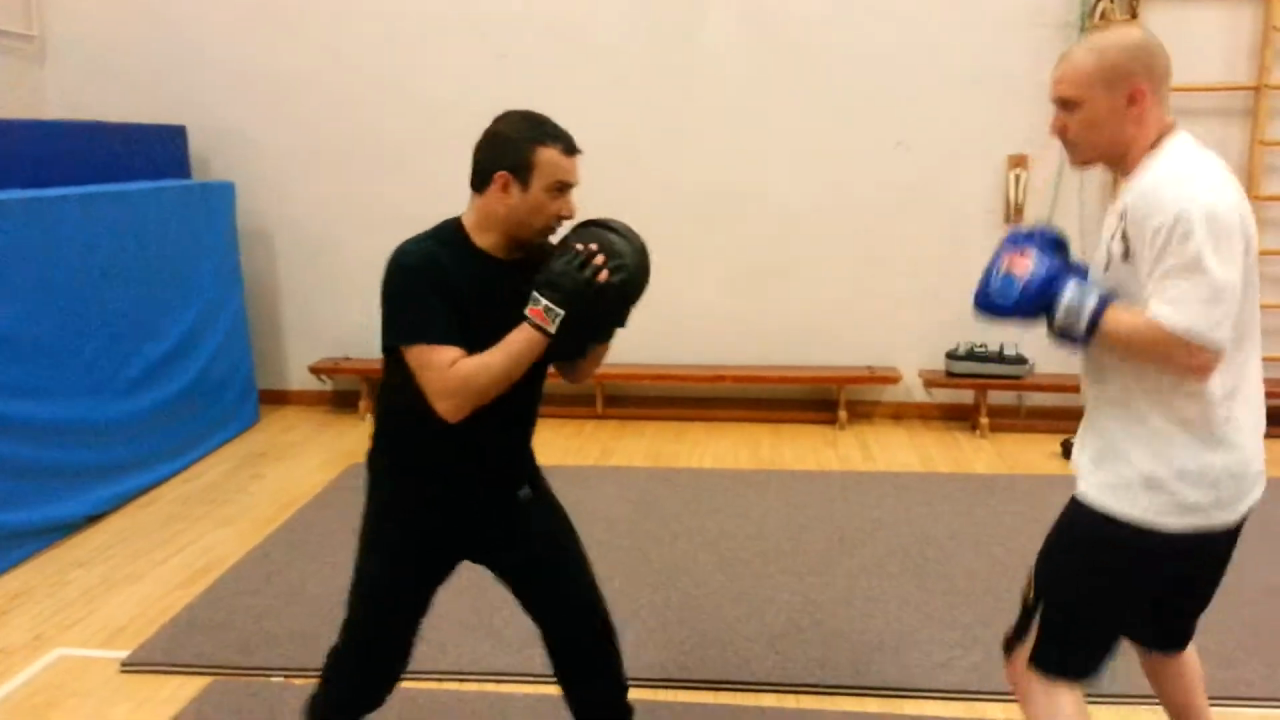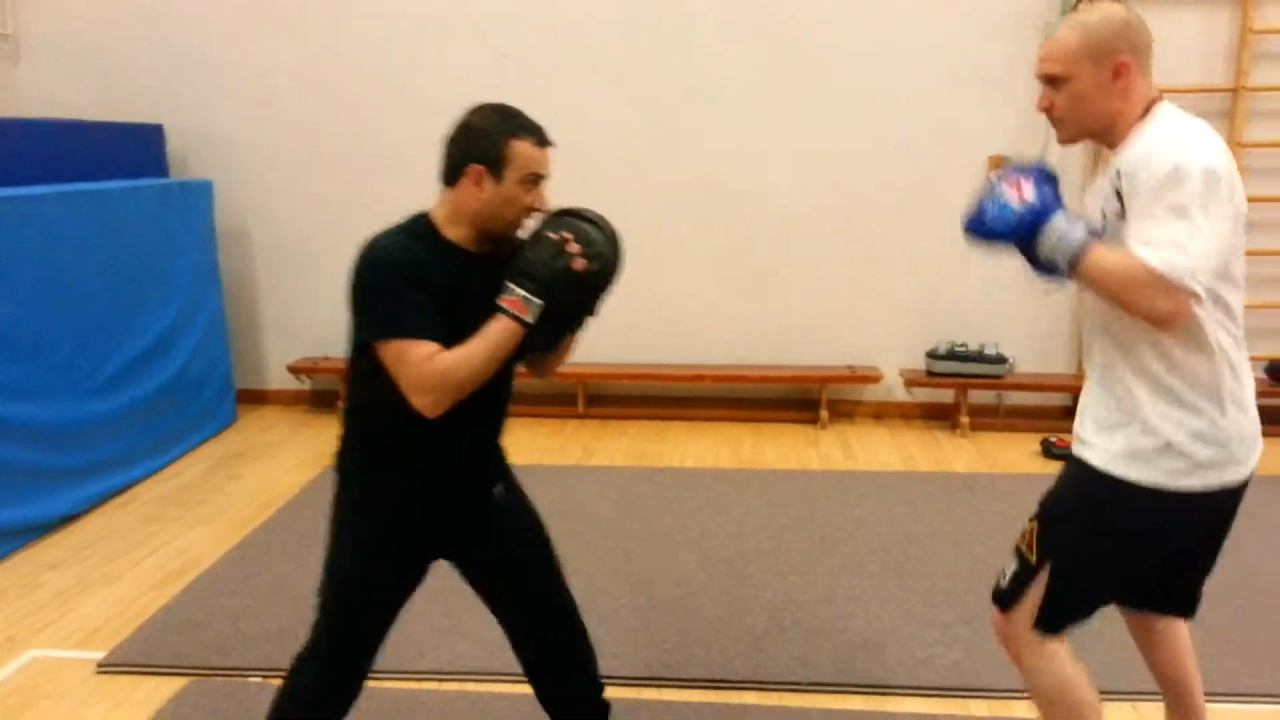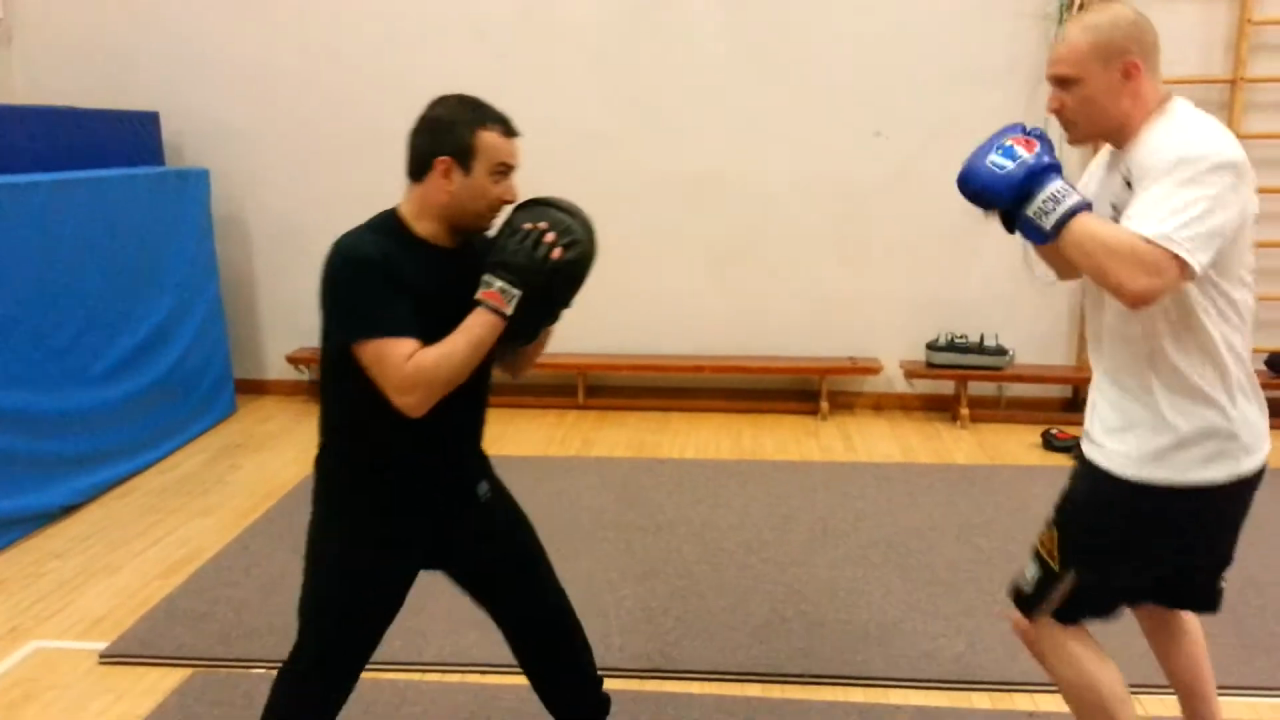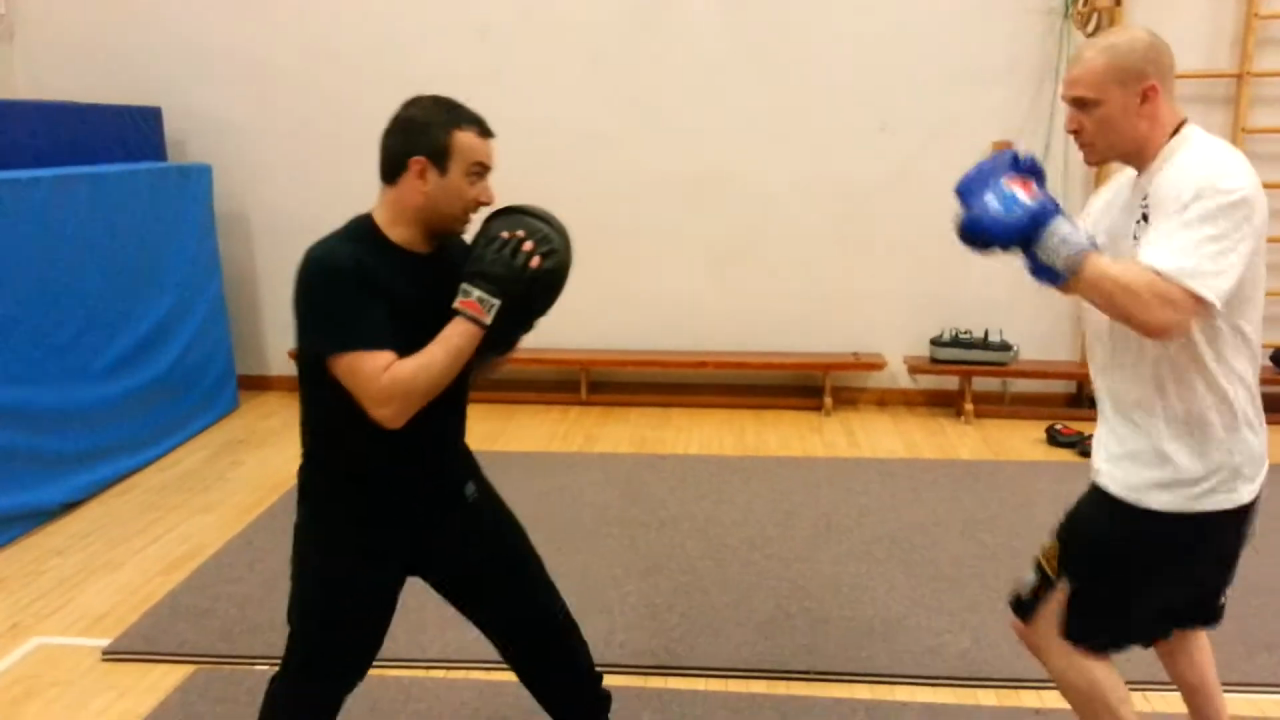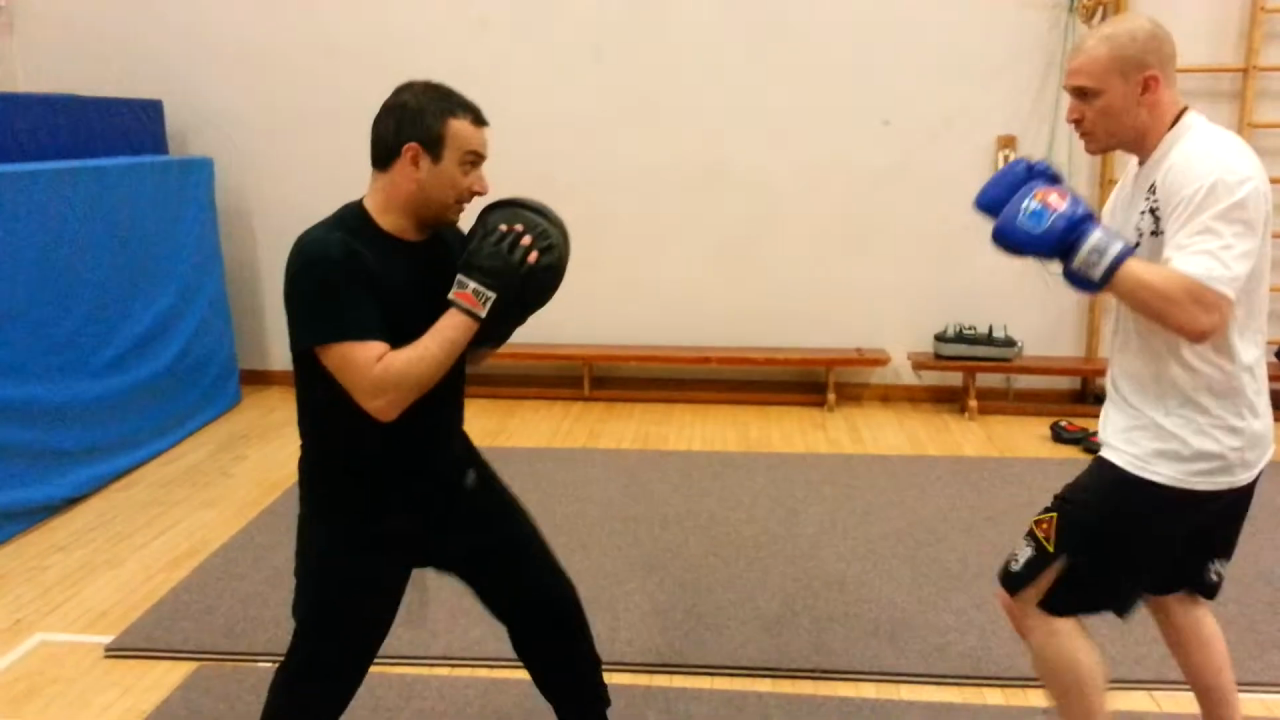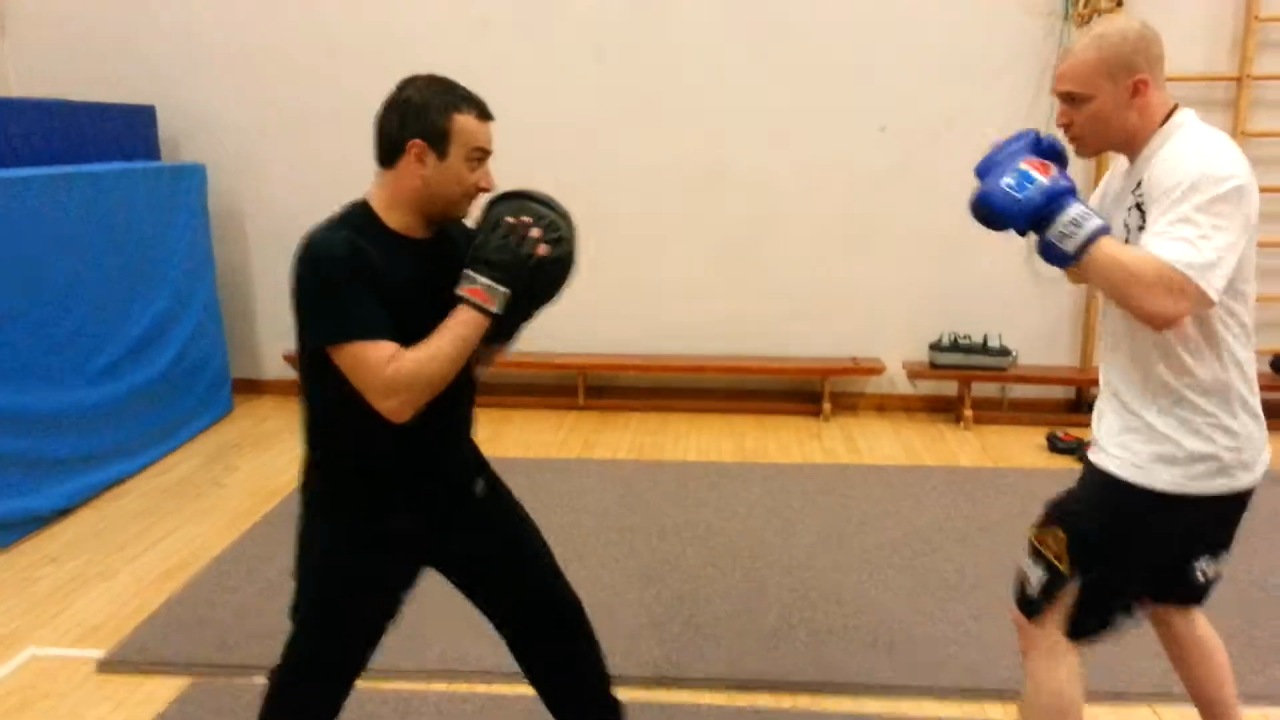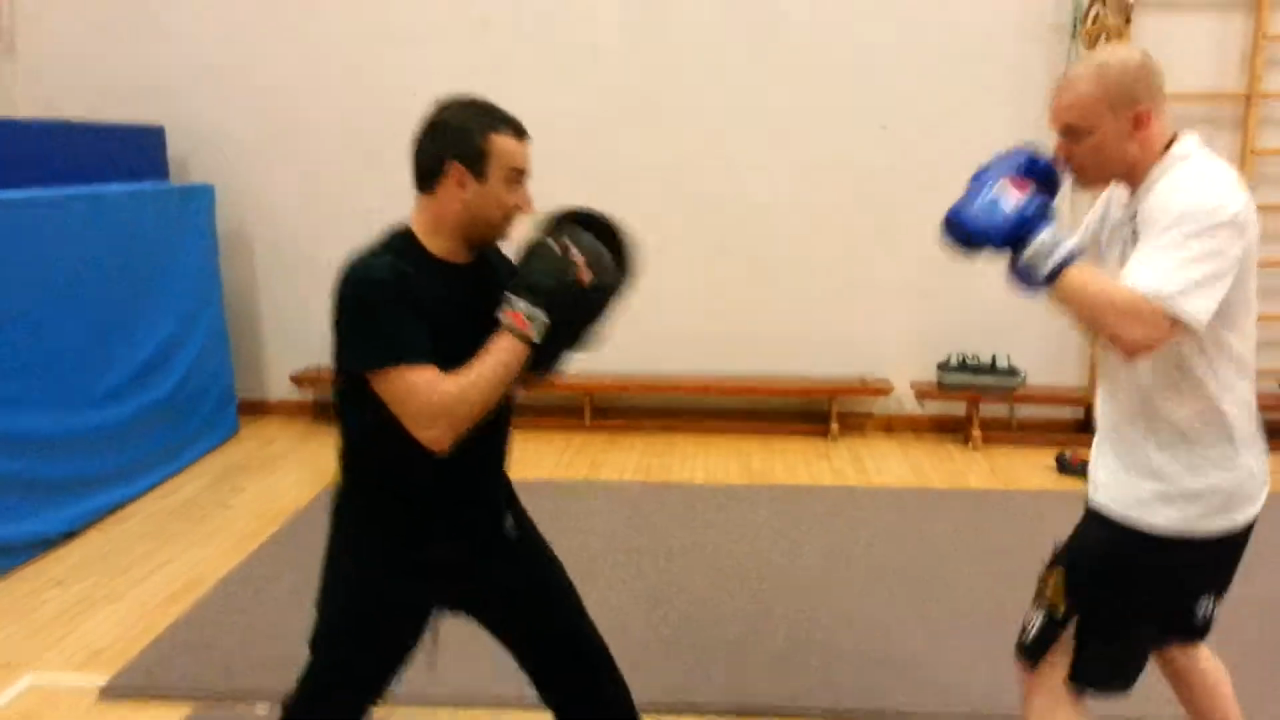
dt=0.1s
person 1, frame 1
left shoulder: (1182, 194)
right shoulder: (1158, 183)
left elbow: (1190, 348)
left wrist: (1061, 297)
right wrist: (1067, 280)
left hip: (1157, 491)
right hip: (1199, 479)
right knee: (1157, 630)
person 1, frame 2
left shoulder: (1183, 159)
right shoulder: (1126, 155)
left elbow: (1162, 299)
right elbow: (1111, 272)
left wrist: (1051, 229)
right wrist: (1035, 221)
left hip: (1160, 455)
right hip: (1193, 449)
left knee: (1021, 622)
right knee: (1147, 600)
person 1, frame 3
left shoulder: (1198, 153)
right shoulder: (1122, 155)
left elbow: (1137, 277)
right elbow: (1083, 259)
left wrist: (1043, 192)
right wrist: (1027, 197)
left hip: (1172, 454)
right hip: (1175, 441)
left knee: (1042, 617)
right knee: (1159, 598)
person 1, frame 4
left shoulder: (1213, 183)
right shoulder: (1135, 180)
left elbow: (1160, 309)
right elbow: (1089, 275)
left wrist: (1043, 229)
right wrist: (1027, 215)
left hip: (1176, 477)
right hip: (1189, 464)
left knee: (1048, 625)
right knee: (1167, 615)
person 1, frame 5
left shoulder: (1216, 171)
right shoulder: (1148, 164)
left elbow: (1196, 311)
right elbow: (1110, 275)
left wrist: (1082, 240)
right wrist: (1047, 214)
left hip: (1183, 454)
right hip: (1190, 443)
left knee: (1031, 597)
right knee: (1171, 592)
person 1, frame 6
left shoulder: (1204, 167)
right shoulder: (1136, 158)
left elbow: (1160, 299)
right elbow: (1107, 260)
left wrist: (1059, 214)
right wrist: (1045, 196)
left hip: (1174, 456)
right hip: (1198, 448)
left knee: (1047, 620)
right knee: (1169, 603)
person 1, frame 7
left shoulder: (1203, 199)
right shoulder: (1134, 188)
left elbow: (1136, 326)
right elbow: (1094, 283)
left wrist: (1034, 240)
right wrist: (1030, 226)
left hip: (1168, 498)
right hip: (1198, 484)
right knee: (1172, 639)
person 2, frame 1
left shoulder: (540, 259)
right shoulder: (421, 266)
left elbow: (575, 369)
right elbow: (451, 395)
right wrist: (544, 311)
left hip: (509, 482)
right hip: (416, 494)
left knee: (583, 626)
right knee: (371, 648)
person 2, frame 2
left shoulder: (507, 255)
right shoulder: (392, 262)
left elbow: (539, 362)
right elbow: (430, 391)
right wrist: (520, 301)
left hip: (481, 479)
right hip: (388, 493)
left knee: (554, 626)
right knee: (338, 652)
person 2, frame 3
left shoulder: (480, 249)
right shoulder: (365, 259)
left elbow: (514, 359)
right elbow: (413, 389)
right wrist: (499, 295)
left hip: (462, 484)
right hip: (367, 502)
left knee: (548, 623)
right knee: (324, 664)
person 2, frame 4
left shoulder: (450, 252)
right shoulder: (337, 268)
left elbow: (477, 361)
right elbow: (390, 400)
left wrist: (515, 300)
right wrist: (479, 303)
left hip: (449, 490)
right hip: (352, 512)
left knee: (542, 625)
right knee: (318, 670)
person 2, frame 5
left shoulder: (444, 240)
right shoulder: (328, 257)
right elbow: (382, 392)
left wrist: (511, 290)
right wrist: (474, 294)
left hip: (451, 477)
right hip: (355, 503)
left knee: (549, 607)
person 2, frame 6
left shoulder: (454, 236)
right shoulder: (336, 256)
right elbow: (395, 393)
left wrist: (515, 281)
right wrist: (485, 289)
left hip: (457, 482)
right hip: (360, 503)
left knee: (554, 621)
person 2, frame 7
left shoulder: (489, 263)
right shoulder: (377, 283)
left elbow: (525, 368)
right elbow: (436, 422)
left wrist: (560, 314)
right wrist: (526, 316)
left hip: (487, 520)
right hip: (388, 540)
left knee: (579, 663)
